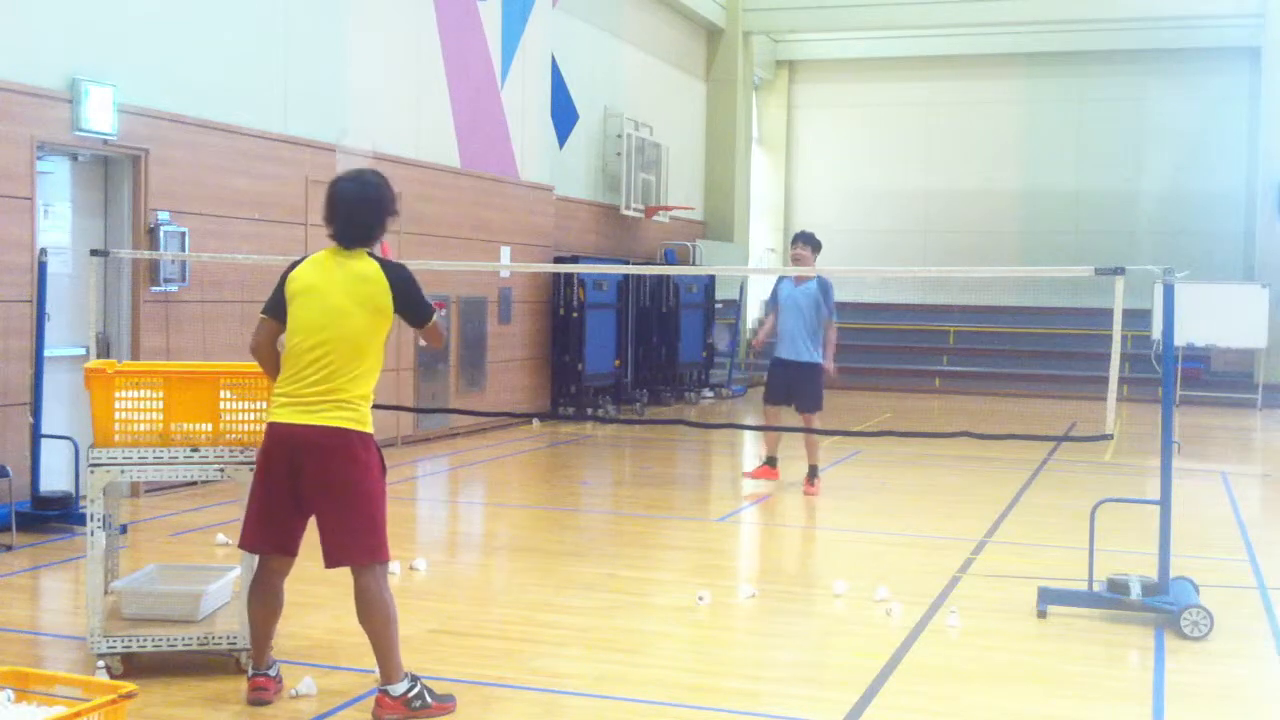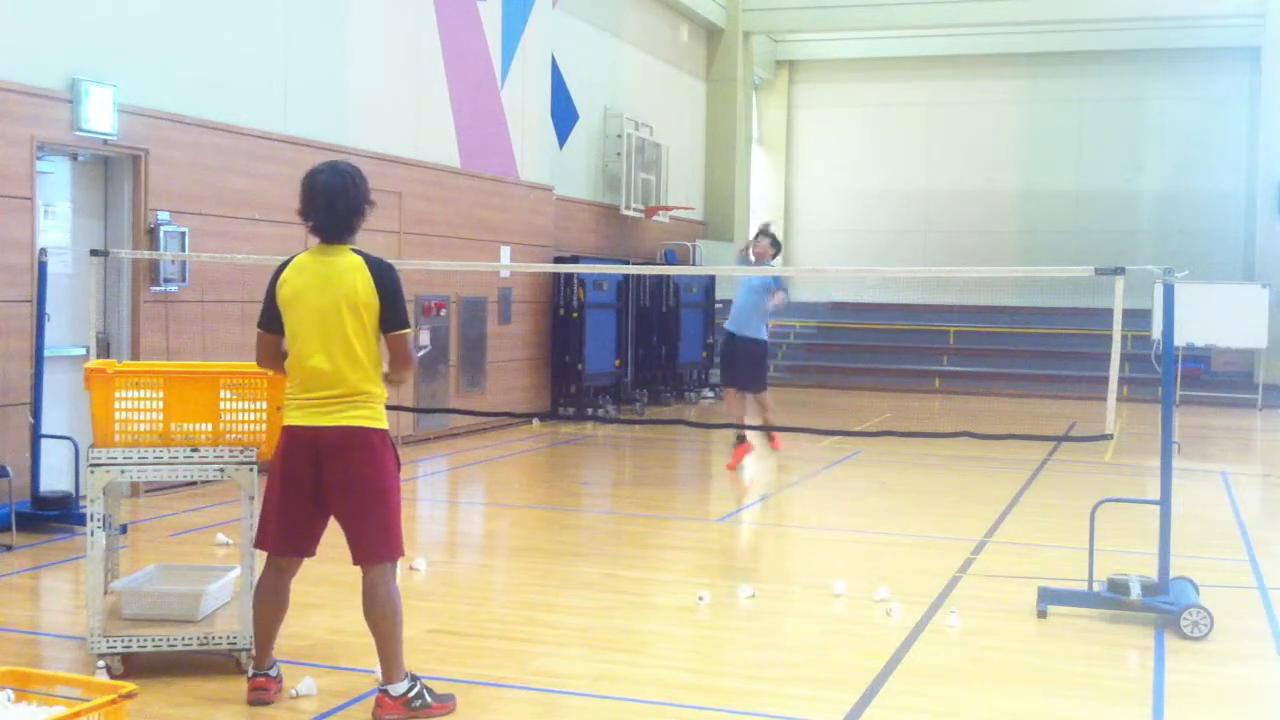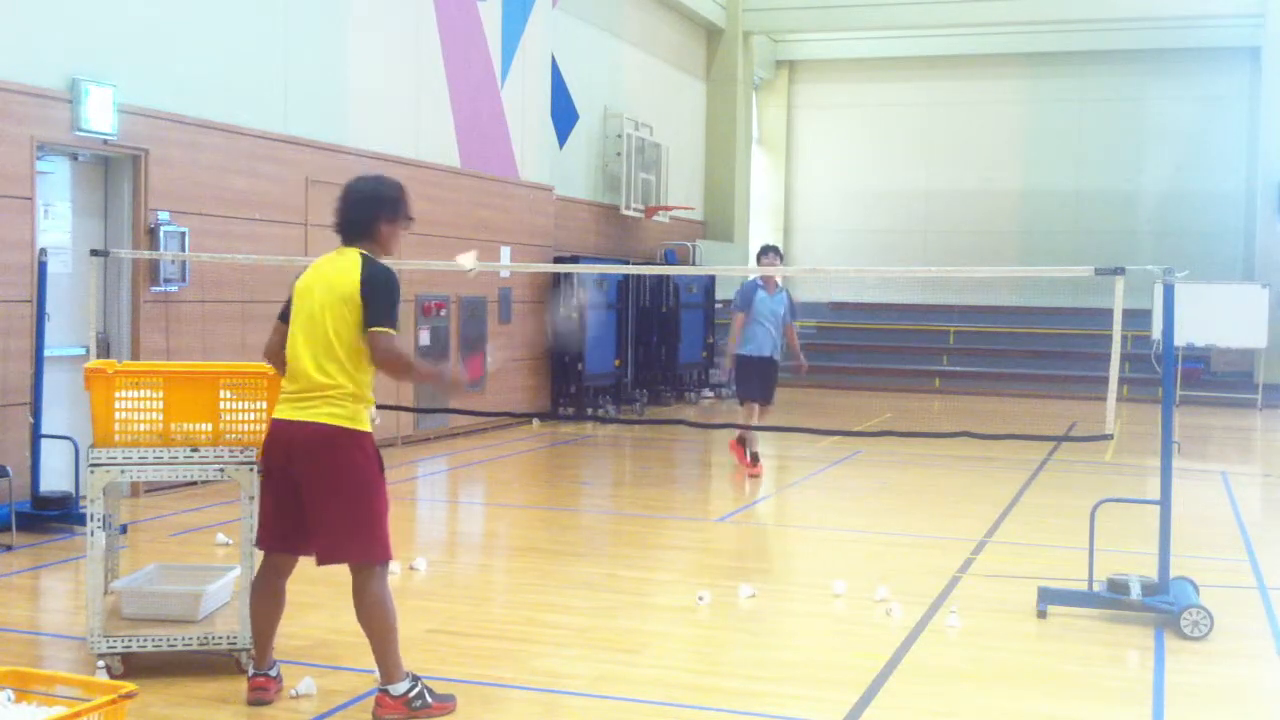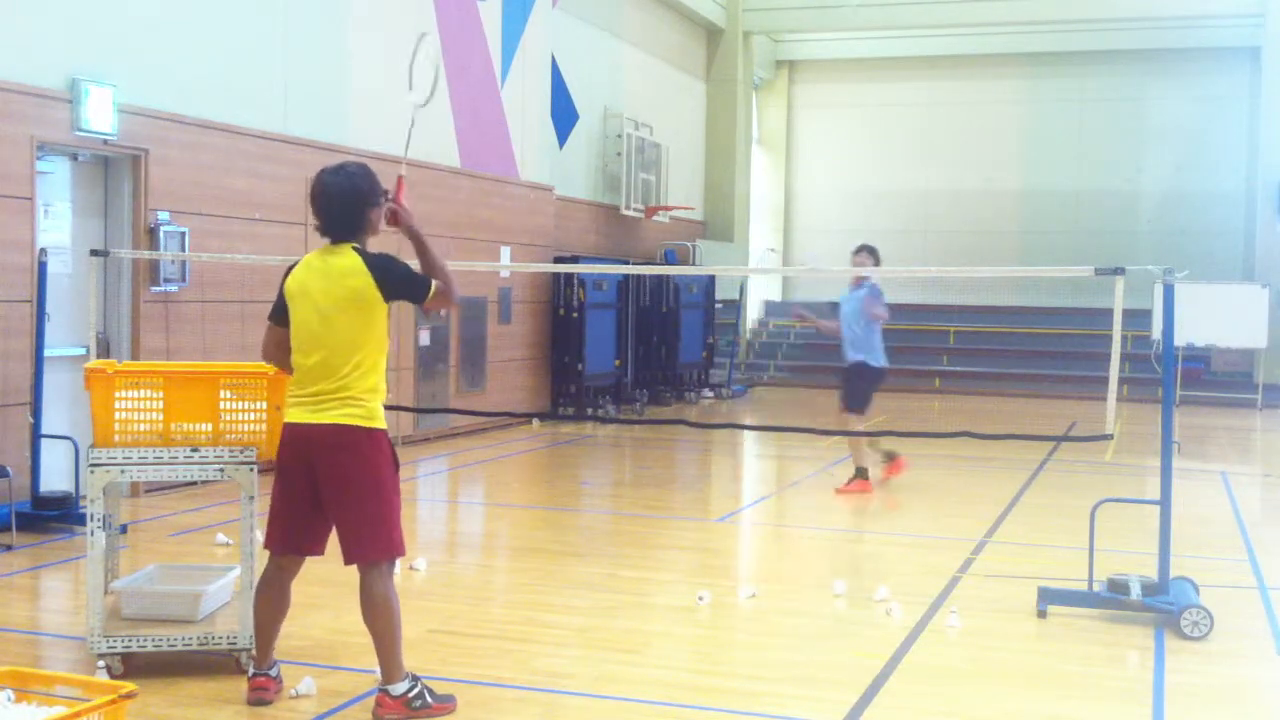
dt=1s
person 1, frame 1
left shoulder: (299, 270)
right shoulder: (391, 276)
left elbow: (260, 346)
right elbow: (436, 337)
left hip: (283, 430)
right hip: (343, 435)
left knee: (272, 560)
right knee: (368, 566)
left ankle: (261, 673)
person 1, frame 2
left shoulder: (286, 274)
right shoulder: (377, 273)
left elbow: (267, 356)
right elbow: (404, 361)
right wrist: (389, 377)
left hip: (299, 432)
right hip: (359, 433)
left knee: (281, 560)
right knee: (378, 565)
left ankle: (261, 672)
person 1, frame 3
left shoulder: (313, 272)
right shoulder: (376, 272)
left elbow: (273, 351)
right elbow: (381, 353)
right wrist: (433, 375)
left hip: (286, 425)
right hip: (337, 431)
left knee: (276, 557)
right knee: (368, 564)
left ankle: (262, 672)
person 1, frame 4
left shoulder: (297, 272)
right shoulder: (378, 267)
left elbow: (273, 351)
right elbow: (446, 294)
right wrist: (415, 232)
left hip: (299, 429)
right hip: (355, 431)
left knee: (284, 558)
right knee: (376, 563)
left ankle: (261, 672)
person 2, frame 1
left shoulder: (822, 285)
right shoulder: (782, 282)
left elbow: (830, 324)
left wrist: (829, 357)
right wrist: (763, 334)
left hip: (809, 362)
right hip: (781, 358)
left knee: (809, 416)
right knee: (771, 409)
left ankle: (812, 474)
right ankle: (770, 465)
person 2, frame 2
left shoulder: (773, 274)
right shoulder: (748, 266)
left elbow: (781, 295)
right elbow: (742, 254)
left wrist: (772, 302)
right wrist: (755, 235)
left hip: (755, 339)
right hip: (732, 336)
left knee: (758, 392)
right knee: (730, 392)
left ankle: (770, 429)
right ankle: (741, 442)
person 2, frame 3
left shoulder: (784, 295)
right shoulder: (748, 289)
left elbow: (789, 328)
right elbow: (738, 323)
left wrist: (800, 356)
right wrist: (730, 354)
left hip: (771, 358)
right hip: (748, 356)
left knee: (761, 409)
right knee: (751, 407)
left ankle: (739, 441)
right ankle: (755, 459)
person 2, frame 4
left shoulder: (871, 291)
right shoulder: (847, 294)
left elbow: (882, 316)
right elbow: (837, 328)
left wrist: (876, 311)
right wrist: (810, 319)
left hip: (868, 364)
right hip: (854, 363)
left knee: (852, 418)
right knee: (853, 420)
left ankle: (862, 477)
right ankle: (891, 457)
